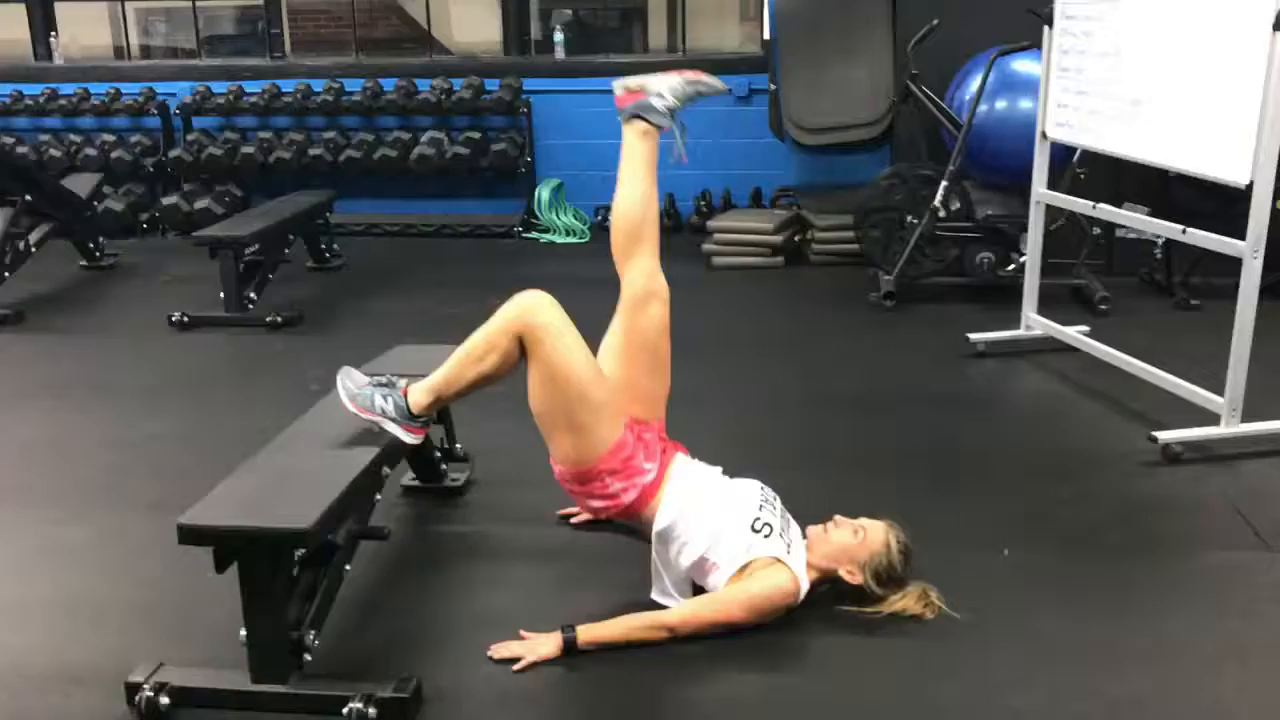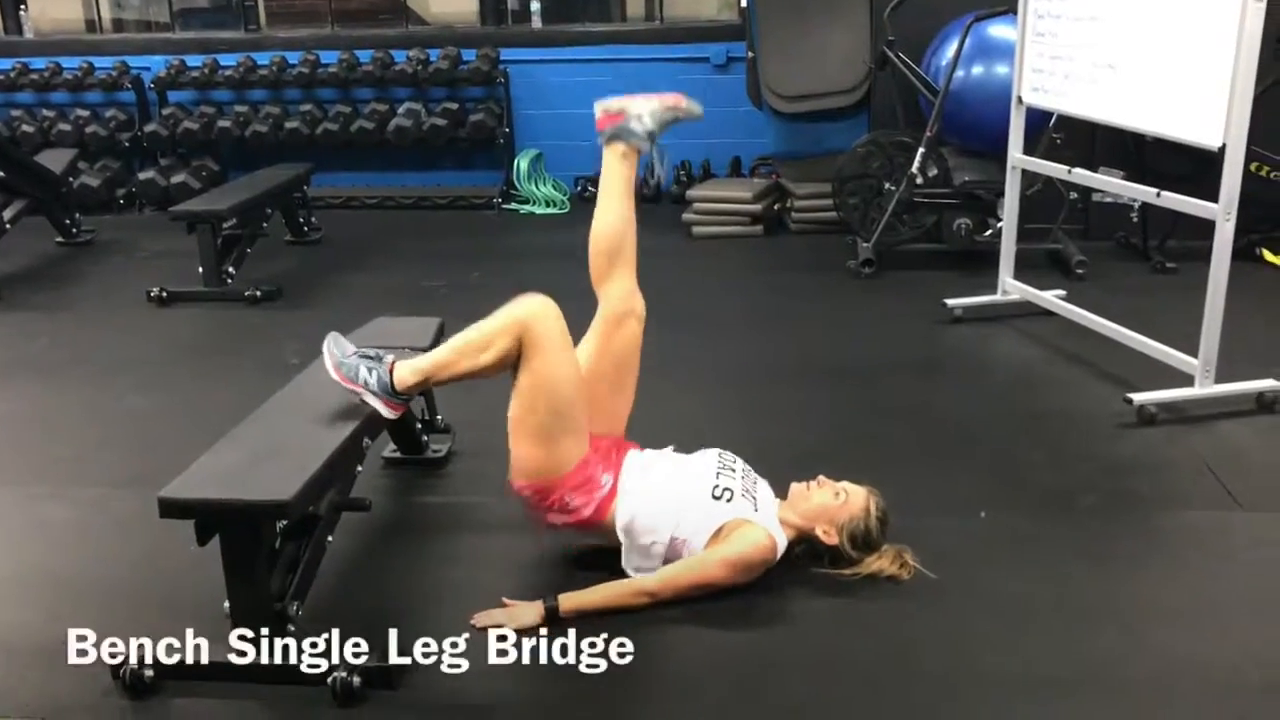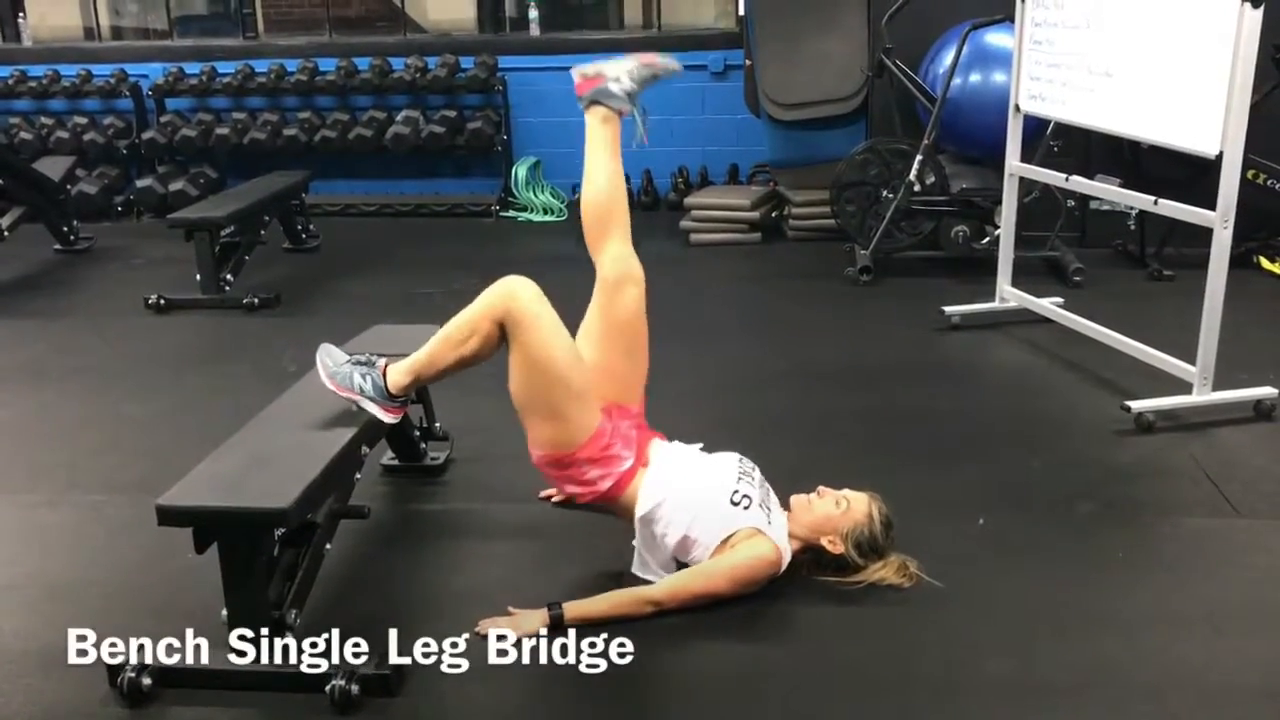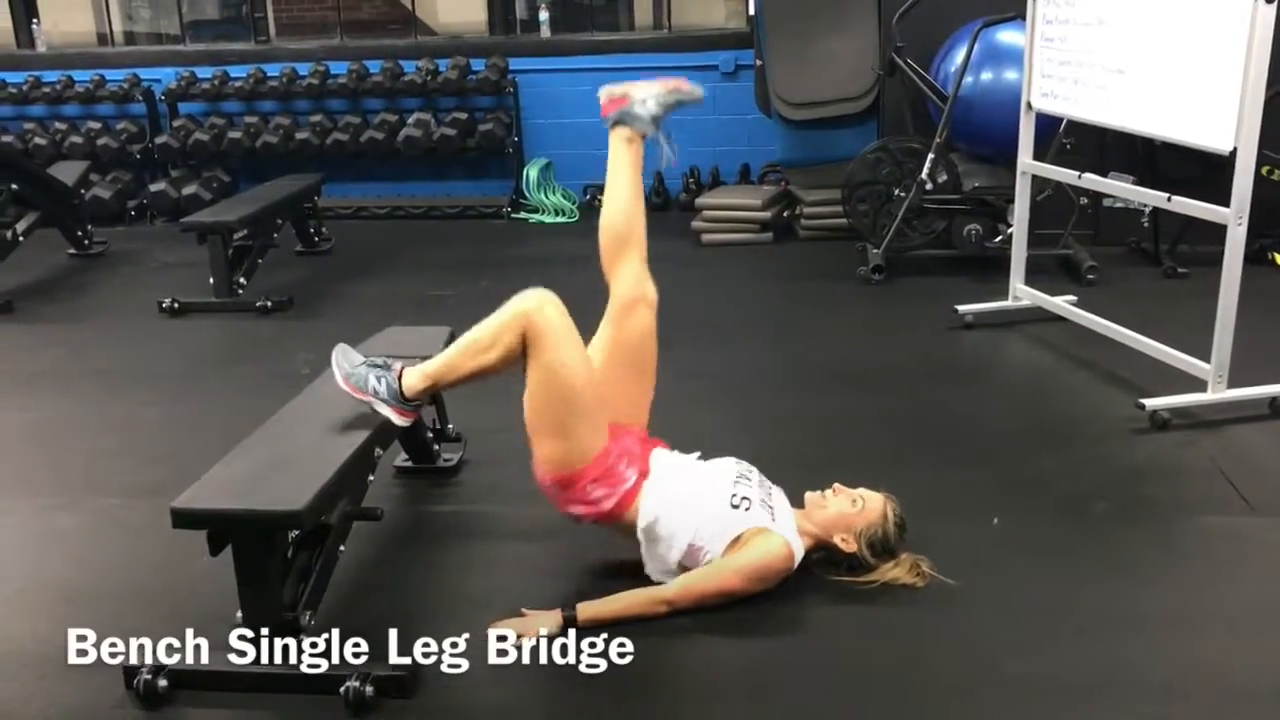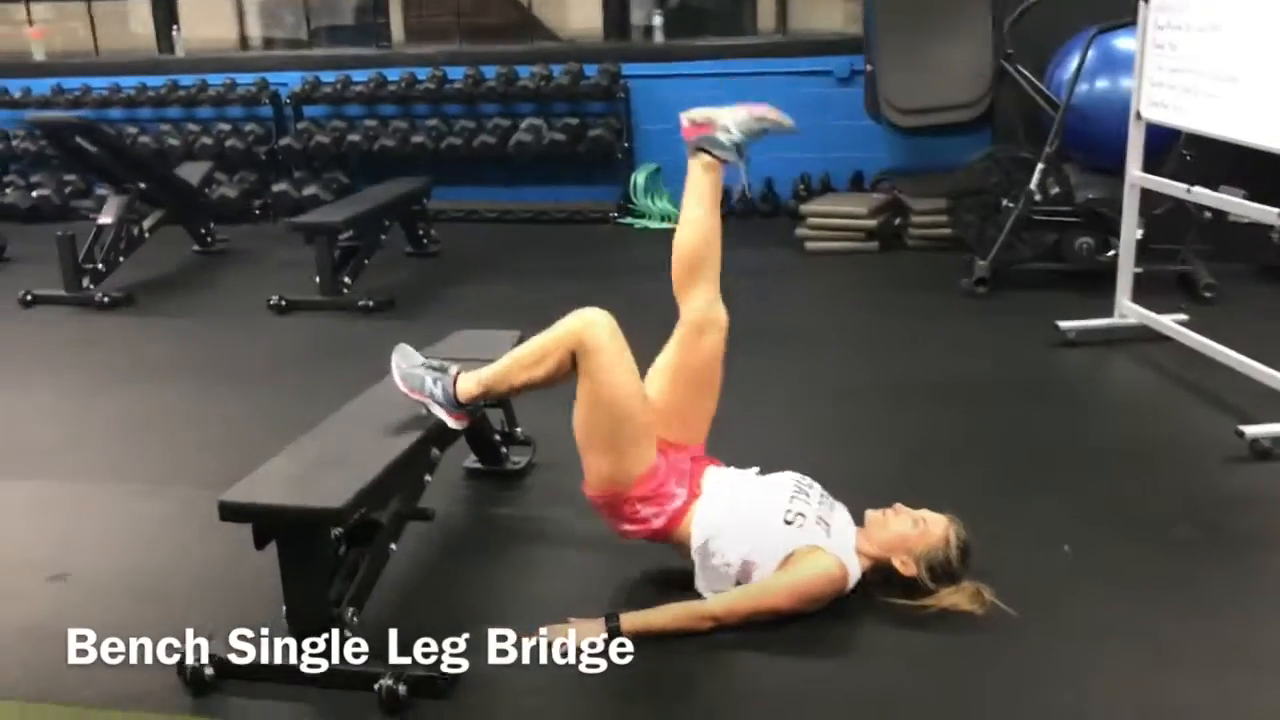
dt=1s
person 1, frame 1
left shoulder: (783, 586)
right shoulder: (785, 540)
left elbow: (671, 624)
left wrist: (566, 640)
left hip: (618, 472)
right hip: (638, 456)
left knee: (533, 311)
right knee: (644, 288)
left ankle: (413, 407)
person 1, frame 2
left shoulder: (760, 546)
right shoulder: (760, 506)
left elbow: (653, 591)
left wrist: (547, 609)
left hip: (577, 486)
right hip: (601, 470)
left knee: (536, 312)
left ankle: (394, 384)
person 1, frame 3
left shoulder: (766, 556)
right shoulder: (765, 508)
left elbow: (657, 598)
left wrist: (552, 618)
left hip: (598, 463)
right hip: (619, 445)
left knee: (517, 295)
right knee: (619, 273)
left ankle: (390, 388)
person 1, frame 4
left shoulder: (776, 555)
right shoulder: (775, 515)
left elbow: (669, 597)
left wrist: (565, 617)
left hip: (598, 476)
right hip: (622, 459)
left knee: (537, 308)
left ankle: (404, 391)
person 1, frame 5
left shoulder: (831, 573)
right shoulder: (837, 525)
left elbow: (718, 614)
left wrist: (611, 628)
left hip: (649, 499)
right hip: (678, 474)
left knee: (593, 327)
left ankle: (459, 395)
